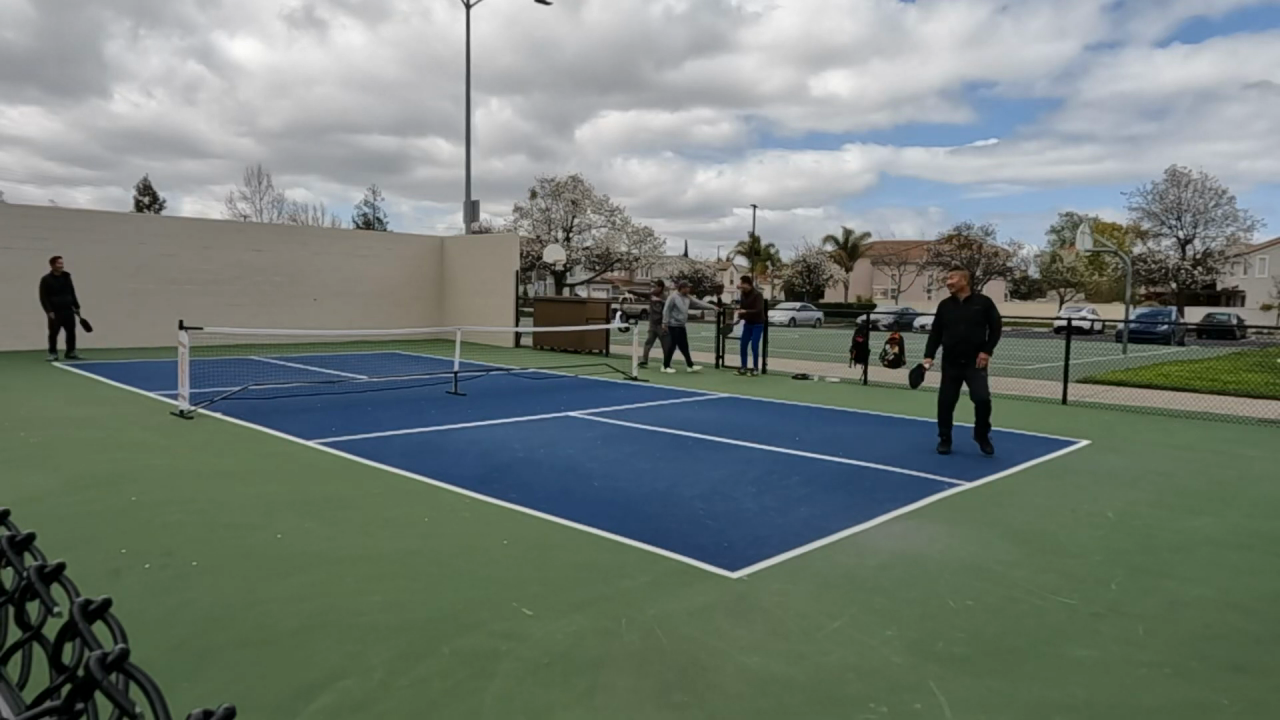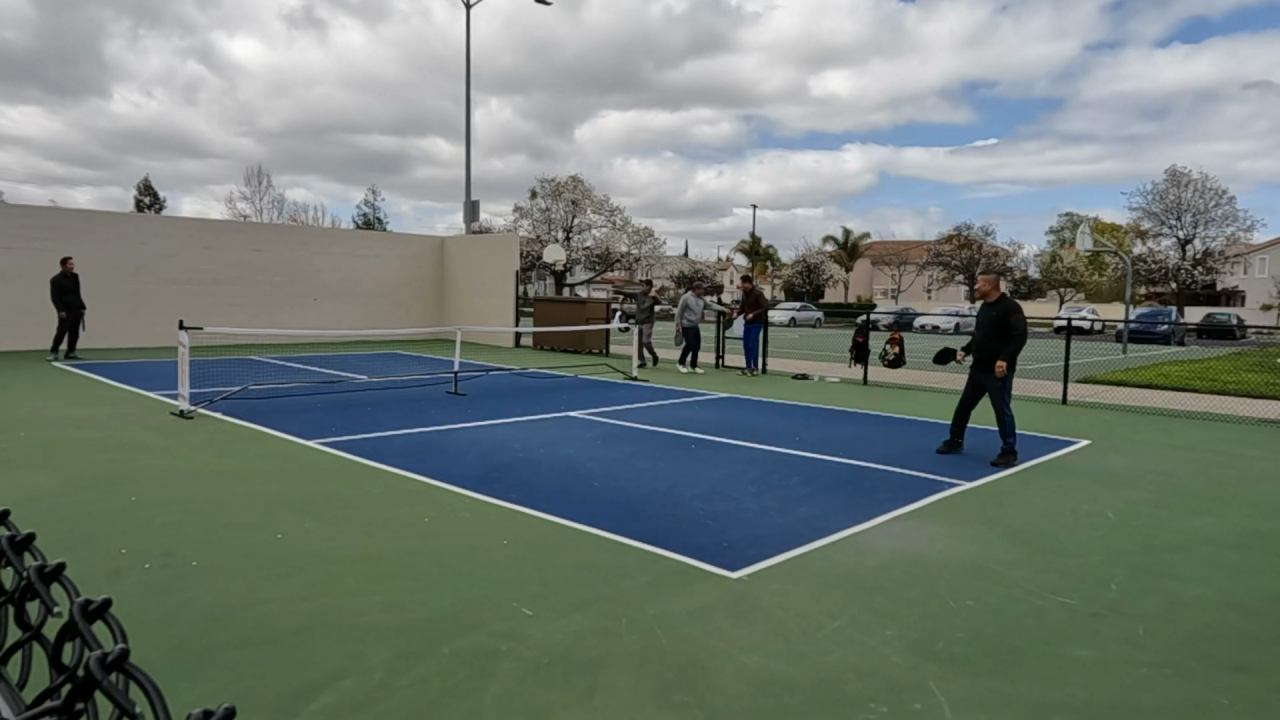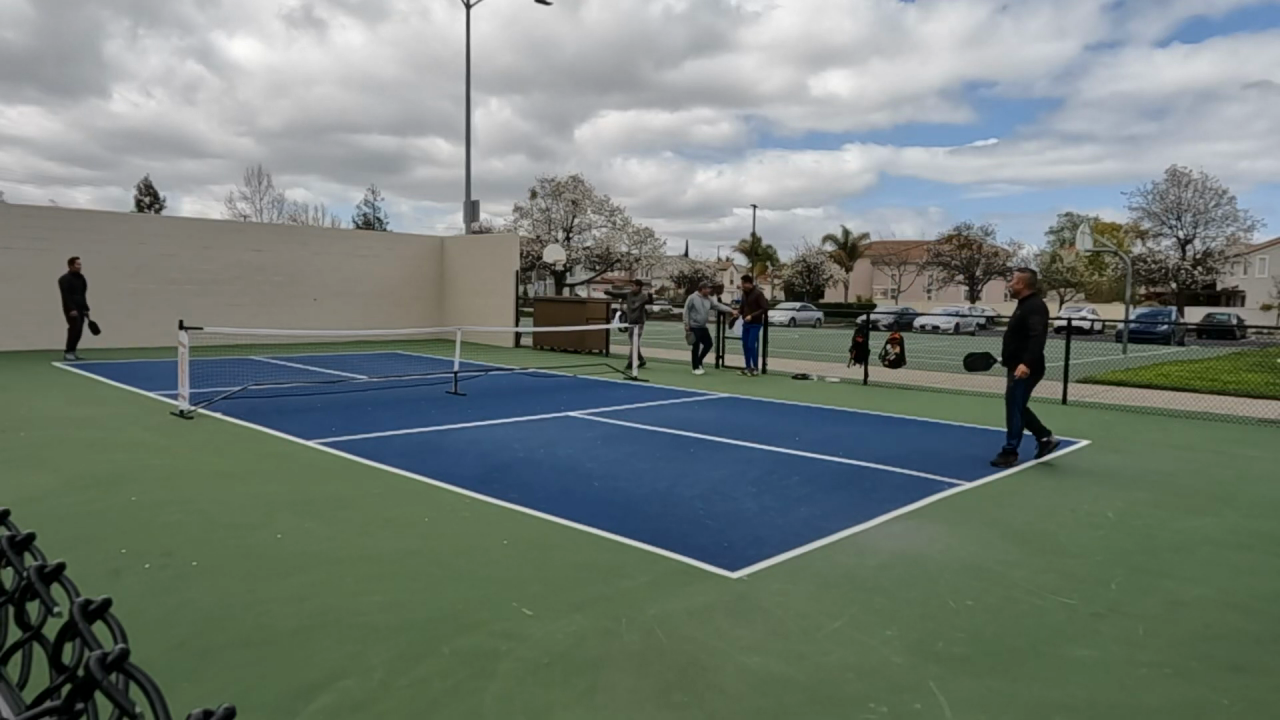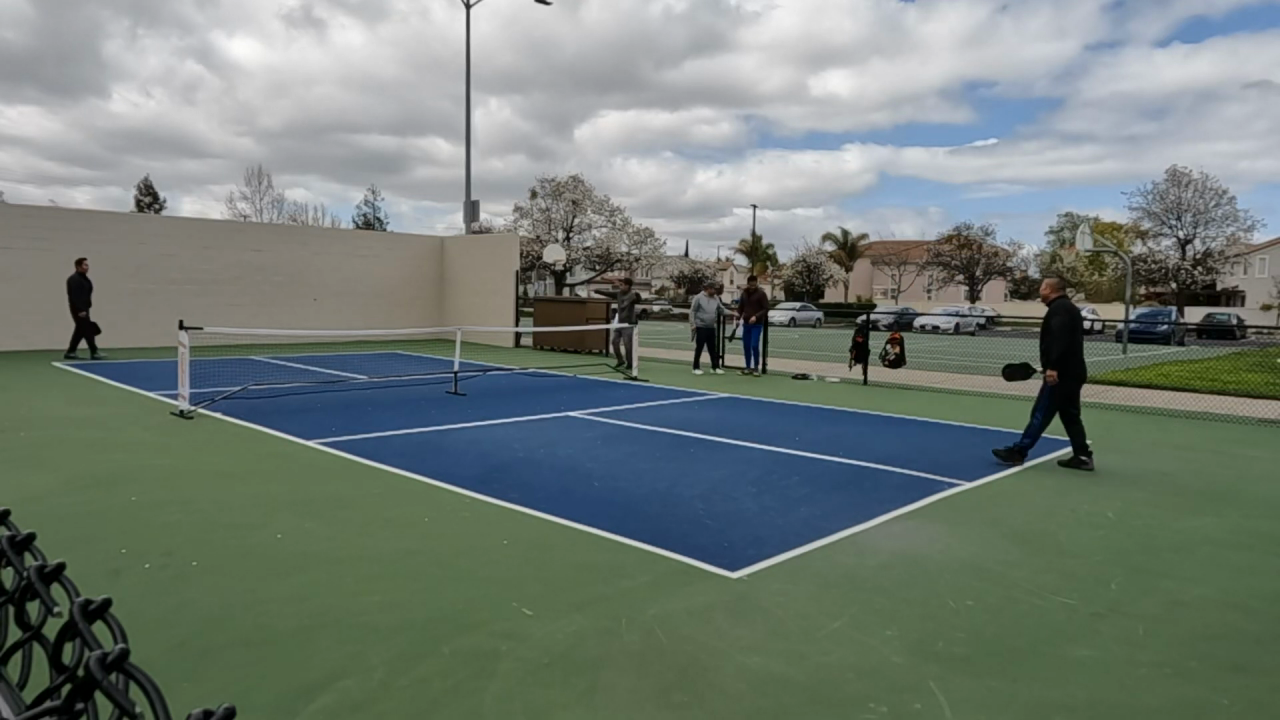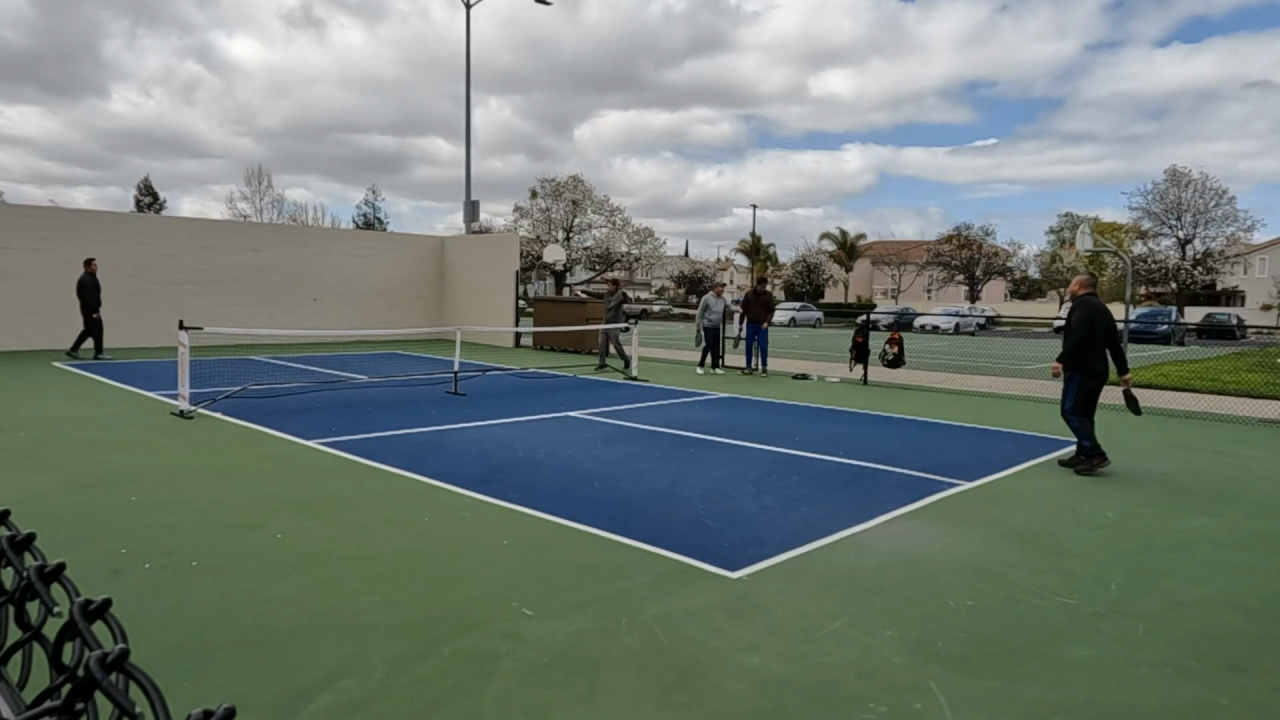
dt=0.3s
person 1, frame 1
left shoulder: (983, 302)
right shoulder: (945, 305)
left elbow: (995, 327)
right elbow: (936, 332)
left wrist: (988, 351)
right wrist: (929, 355)
left hip: (975, 363)
right hip: (950, 363)
left knee: (982, 400)
right knee: (945, 401)
left ankle: (982, 435)
right ankle: (945, 439)
person 1, frame 2
left shoulder: (1009, 307)
right shoulder: (984, 308)
left elbow: (1020, 336)
left wrist: (1005, 359)
right wrist: (966, 350)
left hip: (998, 370)
right hip: (978, 368)
left knee: (1002, 409)
right knee: (965, 404)
left ankle: (1009, 452)
right ankle: (955, 441)
person 1, frame 3
left shoulder: (1034, 307)
right shoulder: (1027, 304)
left elbow: (1037, 338)
left wrist: (1026, 363)
right wrist: (1009, 356)
left hip: (1024, 369)
right hip: (1019, 367)
left knee: (1015, 410)
right knee: (1017, 407)
left ankle: (1009, 453)
right ankle: (1045, 438)
person 1, frame 4
left shoulder: (1059, 308)
right shoulder: (1069, 308)
left elbow: (1060, 340)
left wrist: (1052, 366)
right wrist: (1052, 363)
left hip: (1062, 373)
right hip: (1074, 372)
left knee: (1041, 413)
right knee: (1070, 415)
left ankle: (1018, 452)
right ankle: (1083, 456)
person 1, frame 5
left shoulder: (1082, 304)
right shoulder: (1103, 309)
left elbow: (1076, 337)
right elbow: (1115, 344)
left wrist: (1061, 360)
right wrist: (1123, 372)
left hip: (1080, 370)
right hip: (1097, 370)
left knee: (1070, 411)
right knee: (1084, 413)
left ankle: (1096, 454)
right ankle: (1084, 456)
